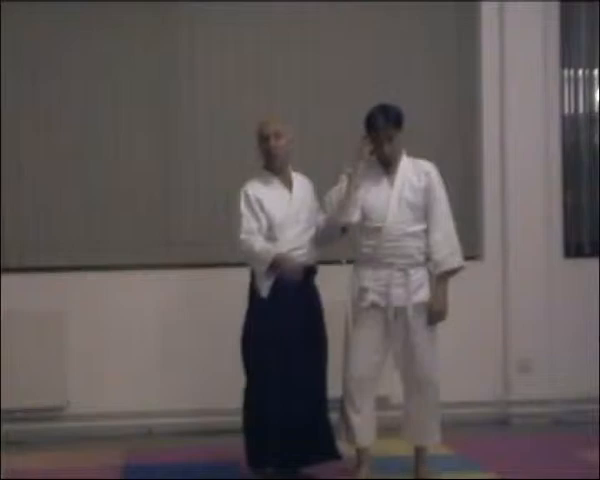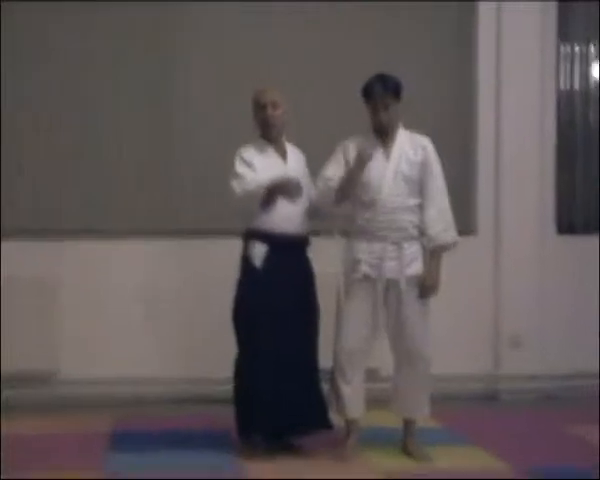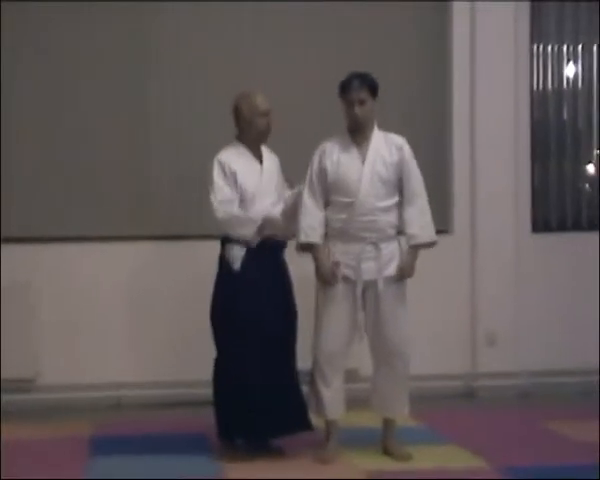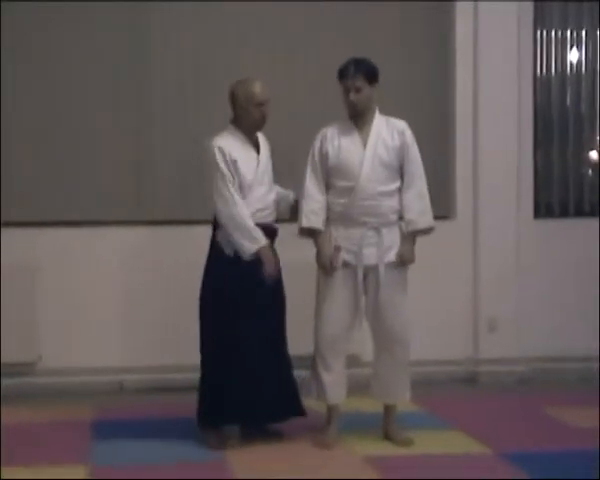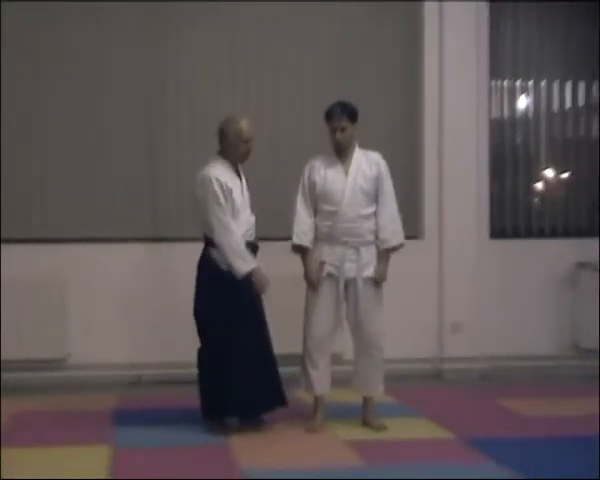
dt=0.5s
person 1, frame 1
left shoulder: (425, 173)
right shoulder: (358, 176)
left elbow: (441, 231)
right elbow: (340, 216)
left wrist: (440, 287)
right wrist: (359, 166)
left hip: (415, 284)
right hip: (371, 285)
left knee: (422, 374)
right knee: (359, 373)
person 1, frame 2
left shoulder: (421, 147)
right shoulder: (353, 148)
left elbow: (435, 206)
right elbow: (327, 195)
left wrist: (434, 261)
right wrist: (353, 172)
left hip: (408, 256)
right hip: (363, 256)
left knee: (413, 347)
right knee: (350, 344)
left ankle: (410, 433)
right ankle: (352, 430)
person 1, frame 3
left shoulder: (396, 147)
right shoulder: (327, 151)
left elbow: (414, 200)
right elbow: (312, 204)
left wrist: (412, 252)
right wrist: (319, 253)
left hip: (385, 257)
right hip: (339, 258)
left knee: (391, 346)
right knee: (329, 346)
left ankle: (389, 434)
right ankle: (331, 433)
person 1, frame 4
left shoulder: (399, 131)
right shoulder: (328, 136)
left elbow: (414, 187)
right elbow: (315, 189)
left wrist: (410, 239)
right wrist: (320, 239)
left hip: (386, 242)
right hip: (341, 242)
left knee: (393, 332)
right knee: (330, 331)
left ankle: (390, 419)
right ankle: (332, 418)
person 1, frame 5
left shoulder: (375, 163)
right shoulder: (315, 168)
left elbow: (387, 212)
right elbow: (304, 214)
left wrist: (384, 259)
right wrist: (308, 258)
left hip: (364, 259)
right hip: (326, 259)
left knee: (369, 335)
right knee: (317, 333)
left ankle: (368, 409)
right ankle: (318, 408)
person 2, frame 1
left shoulder: (305, 185)
right shoulder: (253, 191)
left elbow: (320, 230)
right elbow: (249, 240)
right wrist: (277, 258)
left hip: (304, 287)
right hip: (271, 290)
left knee: (306, 374)
right knee: (268, 378)
person 2, frame 2
left shoulder: (298, 156)
right shoulder: (246, 156)
left elbow: (311, 201)
right elbow: (247, 191)
right wrist: (274, 186)
left hip: (296, 256)
right hip: (264, 257)
left knee: (297, 344)
right knee: (260, 346)
left ankle: (283, 426)
right ankle: (254, 429)
person 2, frame 3
left shoulder: (271, 159)
right shoulder: (225, 161)
right elbow: (224, 212)
right wrist: (263, 222)
left hip: (272, 261)
right hip: (242, 263)
left knee: (275, 347)
right knee: (238, 350)
left ankle: (260, 431)
right ankle: (232, 433)
person 2, frame 4
left shoulder: (262, 143)
right shoulder: (222, 147)
right elbow: (229, 205)
left wrist: (296, 198)
right wrist: (259, 246)
left hip: (262, 246)
right hip: (234, 252)
left knee: (266, 336)
right knee: (227, 339)
left ankle: (254, 417)
right ankle: (216, 421)
person 2, frame 5
left shoulder: (236, 172)
right shoulder: (213, 176)
right elbow: (224, 228)
left wrist: (251, 266)
right wrist: (251, 269)
left hip: (239, 264)
right hip: (222, 267)
left knee: (251, 338)
right knee: (221, 342)
left ankle: (246, 407)
right ankle: (217, 411)
